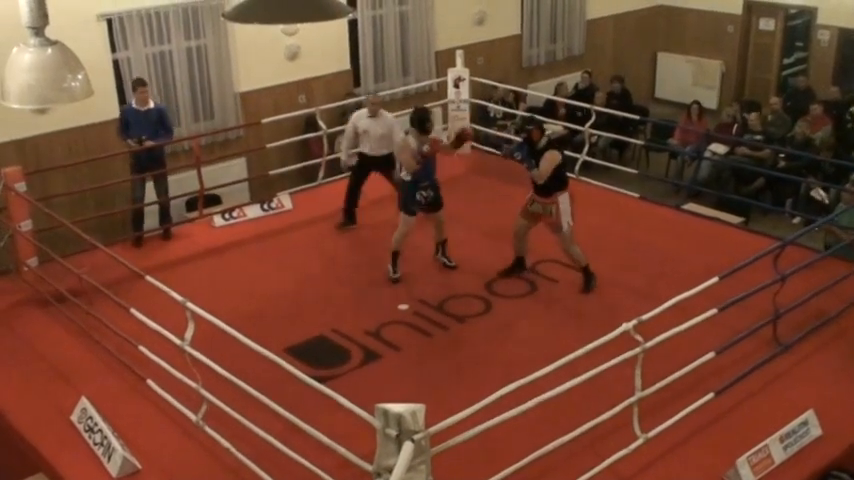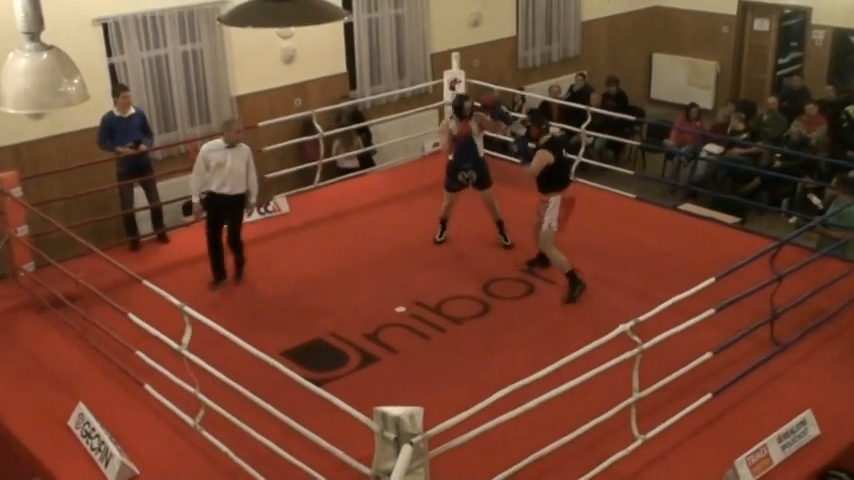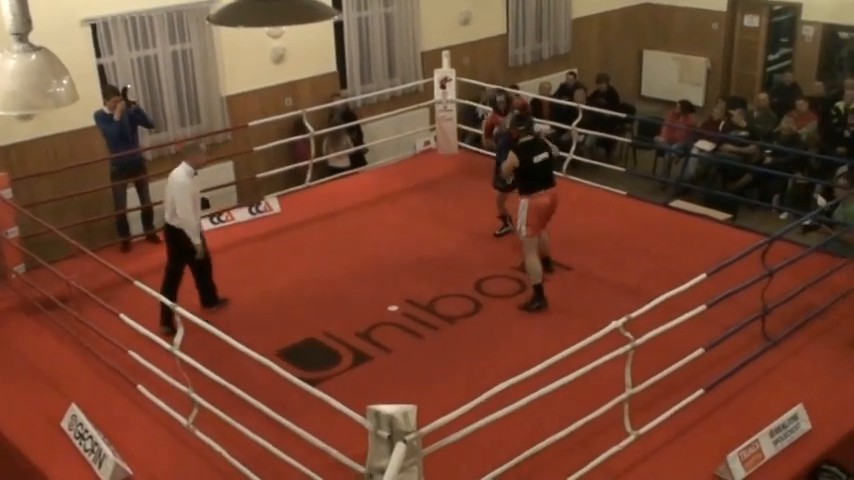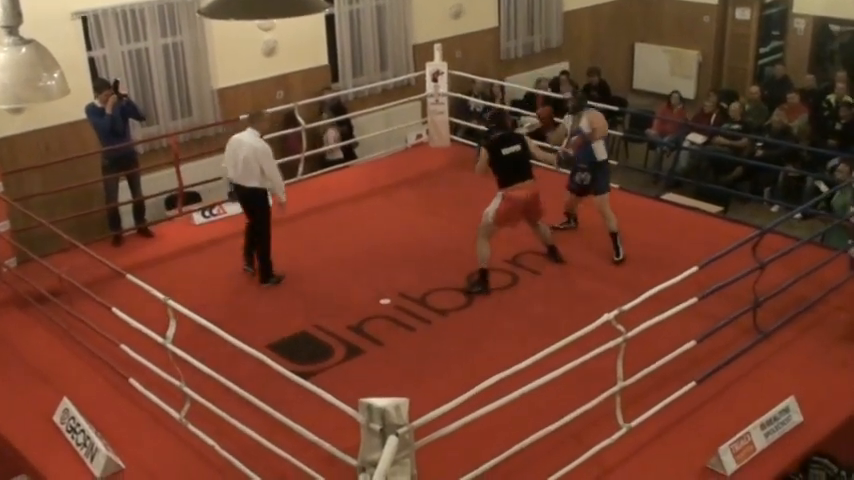
dt=1s
person 1, frame 1
left shoulder: (552, 152)
right shoulder: (532, 144)
left elbow: (540, 178)
right elbow: (515, 150)
left wrist: (526, 159)
right wrist: (513, 152)
left hip: (556, 200)
right hip: (538, 196)
left knee: (567, 245)
right knee: (519, 232)
left ankle: (588, 274)
right ankle: (518, 265)
person 1, frame 2
left shoulder: (546, 152)
right shoulder: (552, 141)
left elbow: (531, 172)
left wrist: (523, 151)
left hip: (556, 198)
right hip: (553, 195)
left knee: (546, 244)
right knee: (540, 228)
left ankle: (575, 283)
right ankle: (543, 259)
person 1, frame 3
left shoulder: (516, 152)
right shoulder: (543, 143)
left elbow: (505, 173)
right elbow: (555, 153)
left hip: (532, 201)
right hip: (550, 195)
left knee: (529, 251)
right knee: (538, 229)
left ankle: (539, 297)
right ankle: (546, 262)
person 1, frame 4
left shoulder: (487, 146)
right shoulder: (521, 138)
left elbow: (480, 170)
right elbow: (544, 156)
right wrist: (554, 157)
left hip: (509, 194)
right hip: (530, 189)
left knee: (483, 236)
right knee: (537, 222)
left ankle: (482, 281)
right ankle: (554, 253)
person 2, frame 1
left shoulder: (159, 109)
right shoulder: (126, 111)
left elbow: (169, 133)
right elbow: (122, 131)
left wrist: (155, 143)
right wrist: (129, 141)
left hip: (156, 156)
right hip: (137, 158)
left knee: (163, 194)
right knee: (137, 197)
left ankle: (166, 227)
right ankle: (137, 233)
person 2, frame 2
left shoulder: (139, 114)
right shoulder: (108, 119)
left elbow: (149, 134)
right elbow: (102, 143)
left wrist: (146, 145)
right wrist: (119, 149)
left hip: (144, 163)
right hip: (124, 166)
left knee: (154, 199)
right knee: (127, 205)
left ankle: (160, 231)
right ankle: (133, 238)
person 2, frame 3
left shoulder: (128, 110)
right shoulder: (100, 116)
left elbow: (150, 124)
right elbow: (112, 135)
left wrist: (136, 107)
right wrist: (117, 115)
left hip: (137, 161)
right hip: (118, 165)
left knee: (146, 200)
right knee: (120, 206)
left ankle: (150, 232)
right ankle: (125, 239)
person 2, frame 4
left shoulder: (119, 103)
right shoulder: (91, 110)
left elbow: (140, 117)
right elbow: (103, 129)
left wrist: (126, 100)
right wrist: (109, 109)
left hip: (129, 154)
right hip: (110, 158)
left knee: (137, 194)
right knee: (111, 199)
left ankle: (141, 226)
right ankle: (116, 233)
person 3, frame 1
left shoulder: (388, 120)
right shoulder: (357, 117)
left elbow: (397, 141)
right elbow: (348, 137)
right wrist: (345, 156)
left hip: (384, 158)
right hip: (365, 157)
right knee: (353, 187)
right ankle: (349, 219)
person 3, frame 2
left shoulder: (245, 151)
right shoulder: (208, 149)
left elbow: (251, 176)
right elbow: (197, 175)
left wrist: (252, 200)
right wrist: (196, 201)
left hip: (236, 199)
right hip: (214, 198)
left knee: (233, 239)
right knee: (213, 239)
left ankle: (239, 265)
right ankle: (219, 275)
person 3, frame 3
left shoulder: (180, 172)
right shoulder: (183, 181)
right elbow: (187, 215)
right wrist: (197, 241)
left hip: (179, 228)
right hip: (180, 233)
left knee: (202, 264)
right knee: (173, 276)
left ankle: (209, 300)
right ankle: (166, 321)
person 3, frame 4
left shoulder: (234, 139)
right shoulder: (261, 146)
left elbow: (226, 166)
right elbow: (272, 173)
left wrist: (233, 184)
right wrist: (281, 196)
left hip: (239, 188)
right hip: (255, 192)
left knee: (254, 223)
right knee: (262, 230)
left ankle: (248, 259)
right ankle: (266, 275)
person 4, frame 1
left shoulder: (431, 137)
right shoulder: (403, 143)
left elbow: (447, 150)
right elbow: (411, 166)
left wrist: (457, 141)
right wrist: (424, 154)
left hip: (430, 185)
right hip: (410, 187)
left knee: (439, 223)
right knee: (404, 228)
left ankle: (441, 254)
right ankle: (394, 264)
person 4, frame 2
left shoulder: (478, 118)
right shoulder: (446, 125)
left elbow: (499, 129)
right elbow: (446, 149)
right wrist: (456, 139)
left hip: (478, 165)
right hip: (456, 167)
left knee: (490, 201)
right knee: (448, 202)
left ankle: (502, 232)
right ankle: (442, 230)
person 4, frame 3
right shoulder: (490, 120)
right elbow: (488, 145)
right wrist: (489, 131)
right hip: (503, 164)
right knee: (499, 200)
right ankle: (507, 224)
person 4, frame 4
left shoulder: (593, 115)
right shoulder: (572, 119)
left elbow: (602, 133)
right elbow: (570, 144)
left wrist: (585, 136)
left hip: (598, 166)
right hip: (580, 166)
left knee: (604, 209)
right knee: (569, 202)
left ankle: (617, 246)
right ankle: (570, 220)
